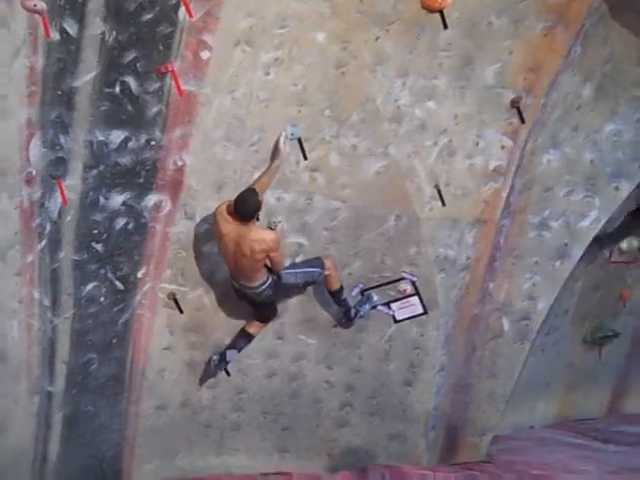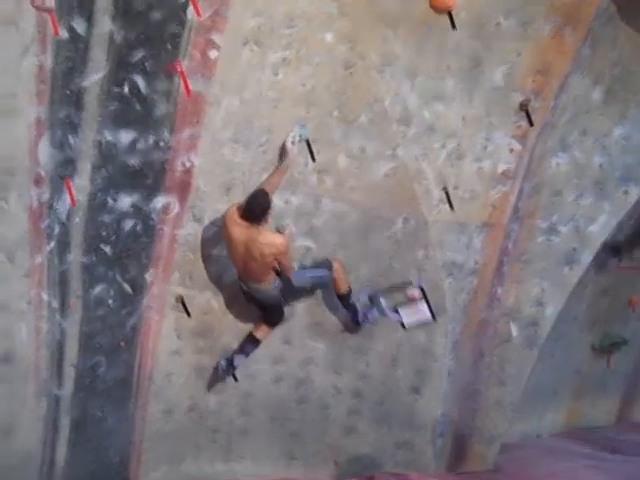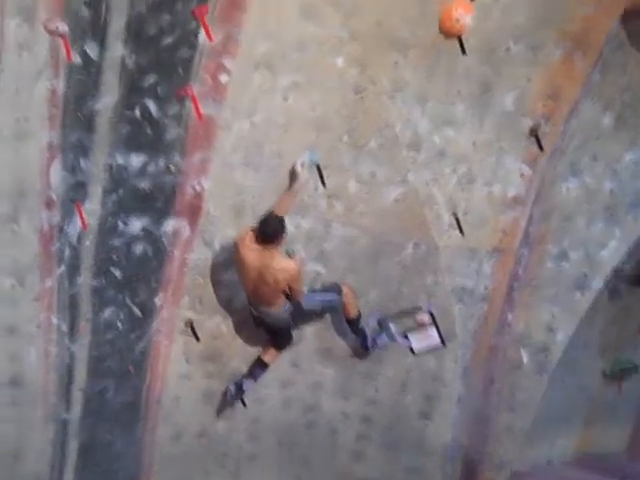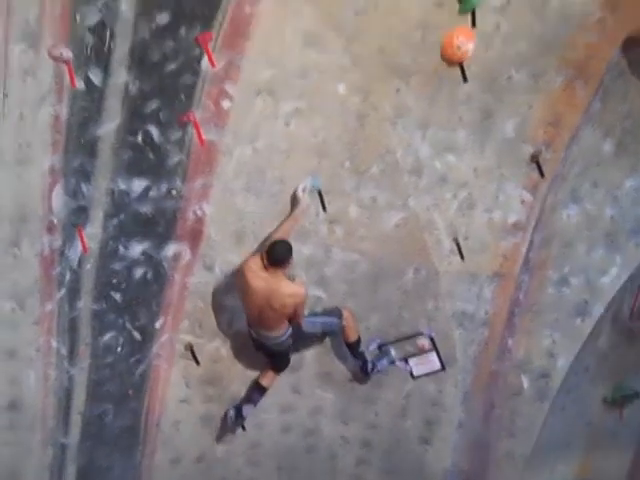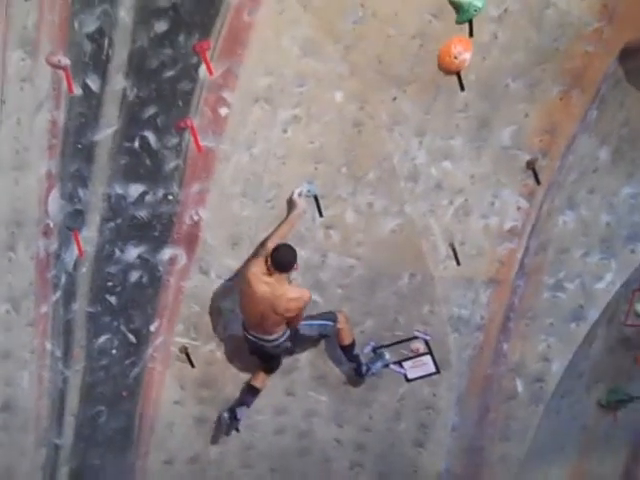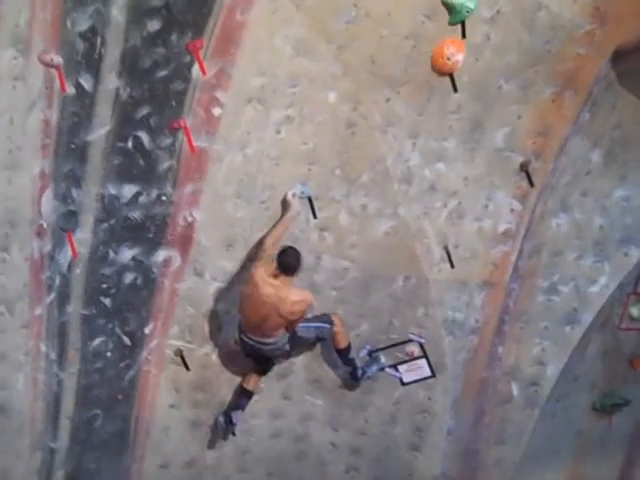
dt=0.1s
person 1, frame 1
left shoulder: (222, 214)
right shoulder: (267, 239)
left elbow: (252, 190)
right elbow: (279, 268)
left hip: (240, 285)
right hip: (263, 288)
left knee: (263, 317)
right knee: (327, 266)
left ankle: (222, 358)
right ankle: (347, 311)
person 1, frame 2
left shoulder: (231, 218)
right shoulder: (276, 242)
left elbow: (262, 191)
right elbow: (288, 273)
left wrist: (285, 161)
left hip: (248, 287)
right hip: (271, 290)
left knee: (270, 320)
right knee: (335, 268)
left ankle: (230, 363)
right ankle: (354, 315)
person 1, frame 3
left shoulder: (244, 242)
right shoulder: (289, 268)
left elbow: (272, 215)
right elbow: (298, 297)
left wrist: (297, 184)
left hip: (257, 311)
right hip: (281, 315)
left knee: (278, 344)
right knee: (344, 292)
left ankle: (239, 388)
right ankle: (363, 341)
person 1, frame 4
left shoulder: (249, 267)
right shoulder: (296, 292)
left elbow: (273, 240)
right elbow: (299, 321)
left wrist: (299, 208)
left hip: (256, 334)
right hip: (281, 338)
left knee: (276, 366)
right knee: (345, 317)
left ankle: (239, 411)
right ankle: (364, 364)
person 1, frame 5
left shoulder: (252, 271)
right shoulder: (299, 296)
right elbow: (295, 323)
left hip: (251, 336)
right hip: (277, 342)
left knee: (267, 368)
right knee: (340, 320)
left ankle: (233, 414)
right ankle: (358, 367)
person 1, frame 6
left shoulder: (257, 274)
right shoulder: (303, 299)
right elbow: (293, 325)
left hip: (246, 339)
right hip: (275, 345)
left knee: (259, 369)
right knee: (335, 323)
left ankle: (229, 418)
right ankle: (353, 371)
